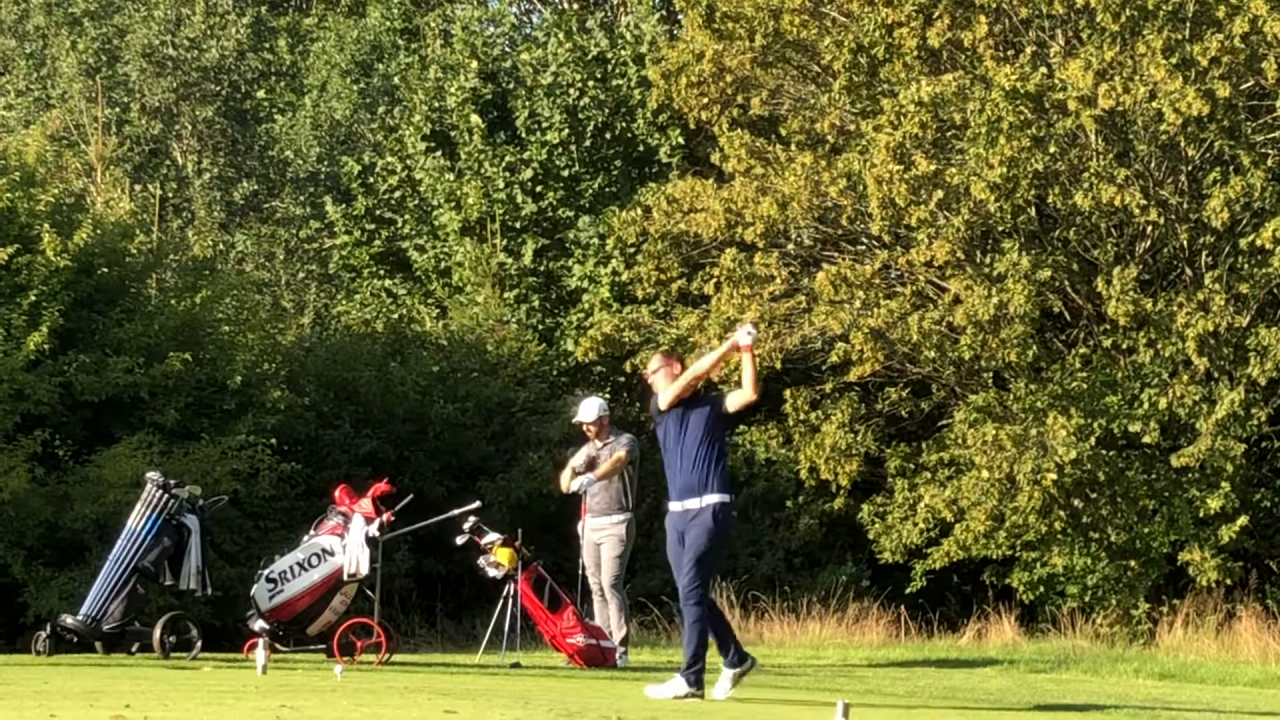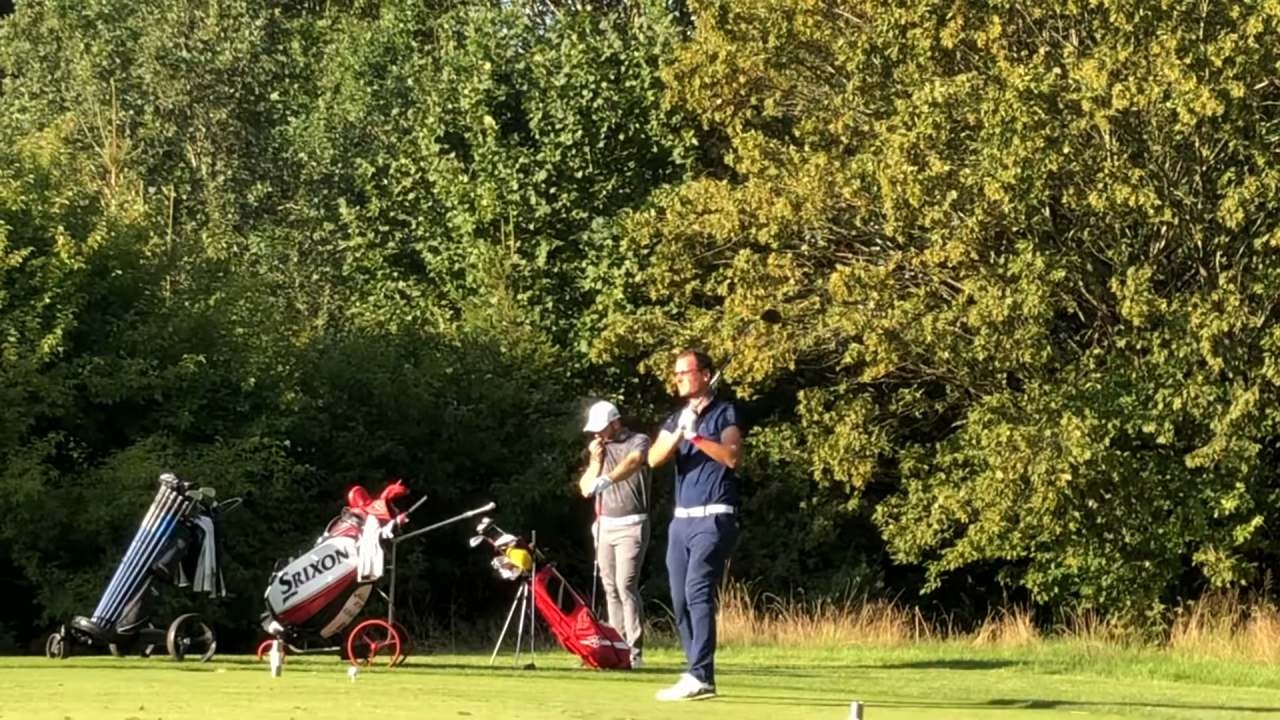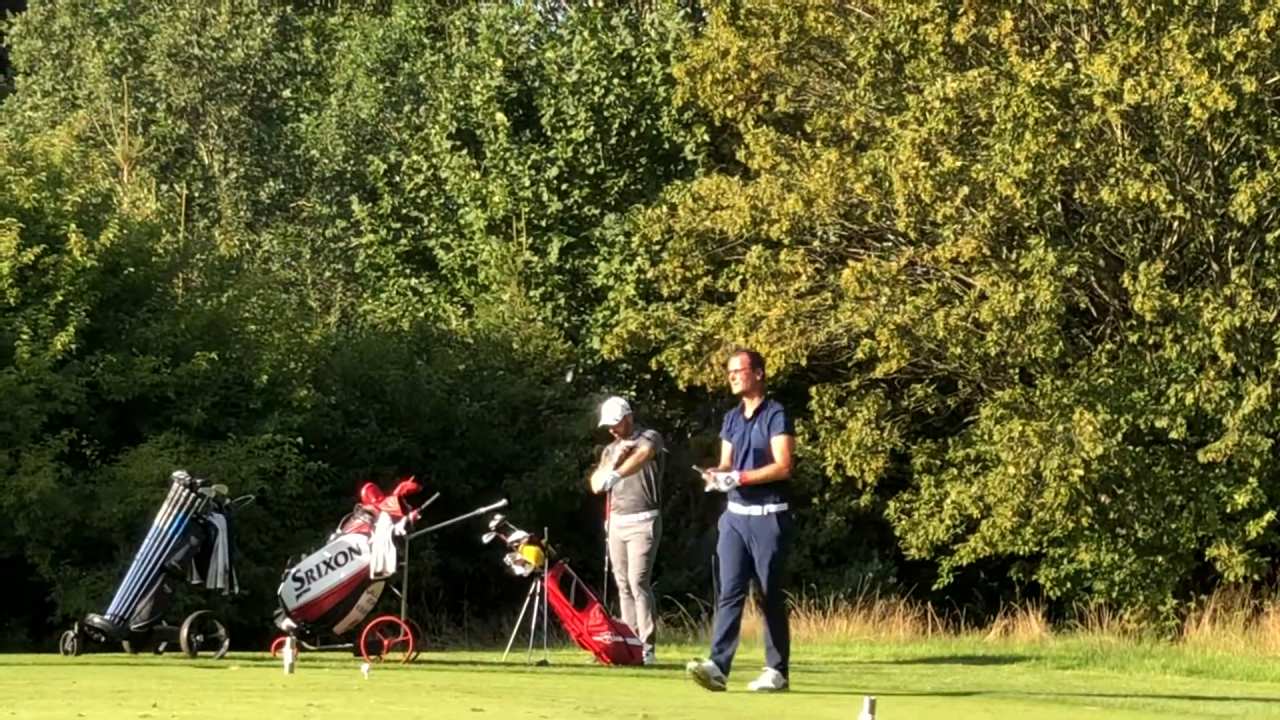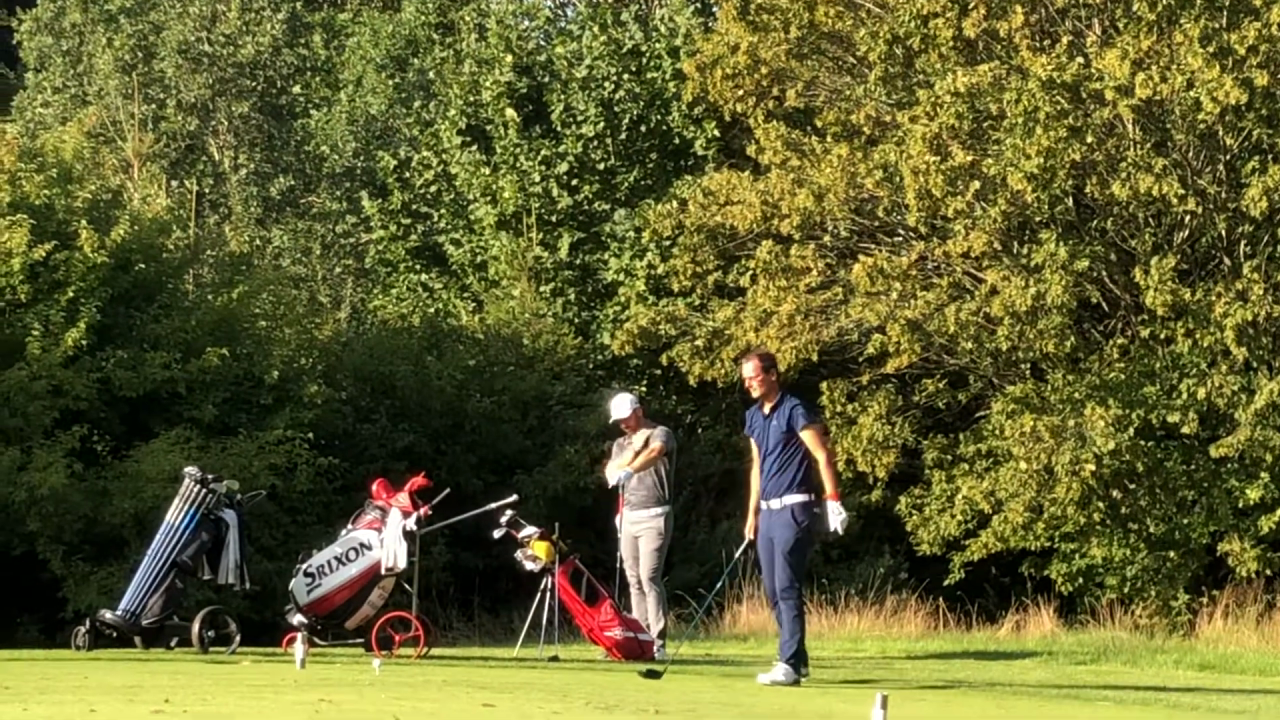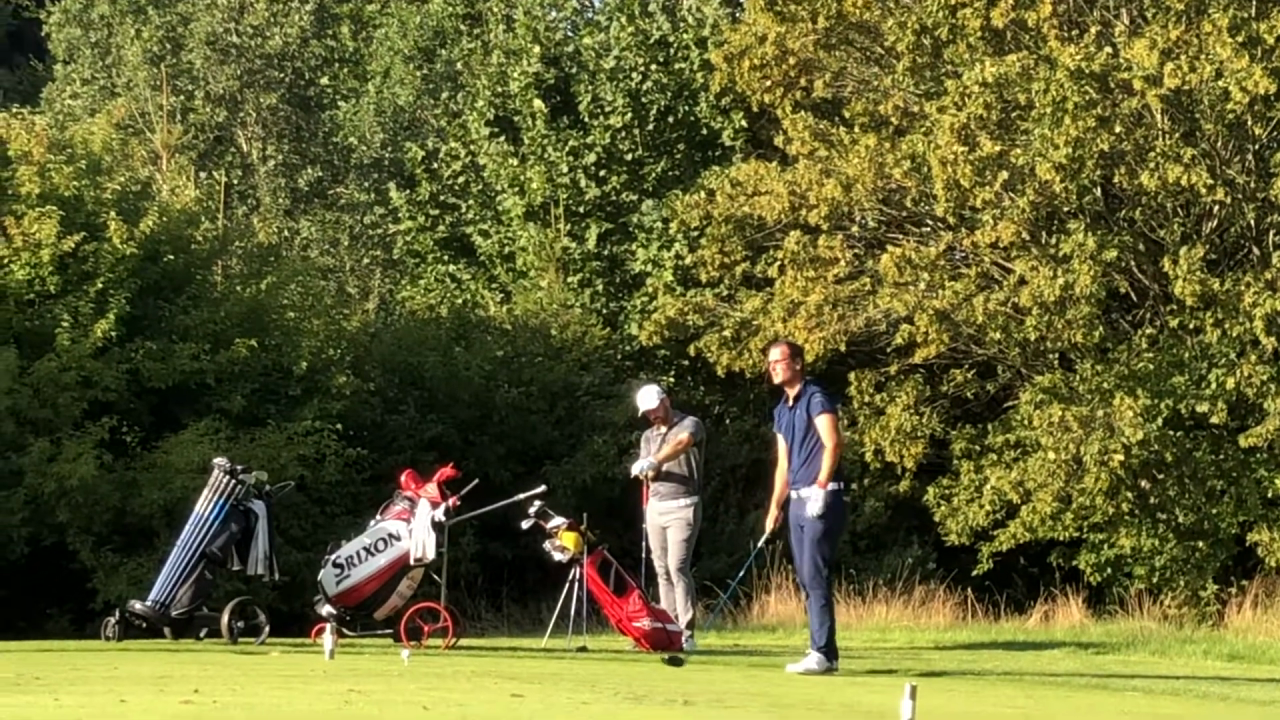
dt=0.7s
person 1, frame 1
left shoulder: (712, 405)
right shoulder: (661, 405)
left elbow: (750, 395)
right elbow: (680, 388)
left wrist: (746, 349)
right wrist: (729, 346)
left hip: (709, 510)
right hip: (678, 513)
left knee: (692, 591)
right knee: (692, 593)
left ankle: (690, 678)
right ankle: (735, 658)
person 1, frame 2
left shoulder: (724, 412)
right shoulder: (673, 421)
left elbow: (732, 458)
right elbow: (654, 459)
left wrist: (696, 436)
right wrist: (679, 433)
left hip: (714, 518)
right hip: (681, 520)
left knee: (699, 593)
right knee: (681, 602)
left ankle: (700, 676)
right ankle: (694, 671)
person 1, frame 3
left shoulder: (776, 415)
right shoulder: (731, 418)
left elbow: (783, 467)
left wrist: (739, 478)
right wrist: (716, 474)
left hip: (769, 518)
right hip: (735, 516)
left knee: (771, 596)
right knee: (730, 592)
left ankle: (777, 670)
right ankle: (717, 666)
person 1, frame 4
left shoulder: (794, 410)
right shoulder: (752, 416)
left elbow: (823, 456)
left wrist: (832, 499)
right wrist: (752, 512)
left hip: (793, 509)
right hip: (768, 511)
left knee: (787, 588)
right knee: (773, 591)
left ankle: (789, 664)
right ankle: (796, 658)
person 1, frame 5
left shoulder: (815, 398)
right shoulder: (781, 410)
left elbow: (832, 444)
left wrist: (821, 488)
right wrist: (775, 506)
left hip: (820, 499)
right hip: (798, 502)
left knee: (815, 575)
right knee: (807, 579)
left ankle: (821, 653)
right ankle: (825, 654)
person 2, frame 1
left shoulder: (625, 441)
right shoulder: (586, 450)
left elbow: (616, 462)
right elbow: (565, 486)
left wrist: (592, 478)
right wrist: (574, 464)
left hip: (616, 524)
right hip: (590, 525)
left knee: (611, 584)
right knee: (597, 587)
left ankle: (621, 650)
person 2, frame 2
left shoulder: (639, 441)
right shoulder: (599, 449)
left elbow: (632, 463)
right elbow: (585, 489)
left wrist: (607, 480)
right wrist: (596, 460)
left hip: (631, 526)
right hip: (604, 526)
left knee: (626, 586)
right knee: (610, 589)
left ankle: (635, 651)
person 2, frame 3
left shoulder: (650, 437)
right shoulder: (610, 449)
left elbow: (641, 457)
right elbow: (596, 486)
left wrist: (615, 475)
right wrist: (615, 459)
left hip: (643, 522)
right hip: (616, 523)
left knee: (638, 582)
right knee: (623, 585)
left ankle: (647, 648)
person 2, frame 4
left shoulder: (661, 434)
right shoulder: (621, 443)
left elbow: (653, 453)
right elbow: (610, 474)
left wrist: (628, 471)
right wrist: (633, 448)
left hip: (654, 517)
right hip: (627, 517)
left knee: (649, 577)
right knee: (634, 580)
left ankle: (658, 643)
person 2, frame 5
left shoulder: (690, 424)
right shoulder: (648, 435)
left elbow: (680, 444)
right elbow: (645, 472)
left wrist: (653, 460)
right wrist: (648, 470)
left hip: (682, 507)
right hip: (655, 507)
left knee: (678, 568)
right knee: (662, 571)
left ankle: (687, 633)
